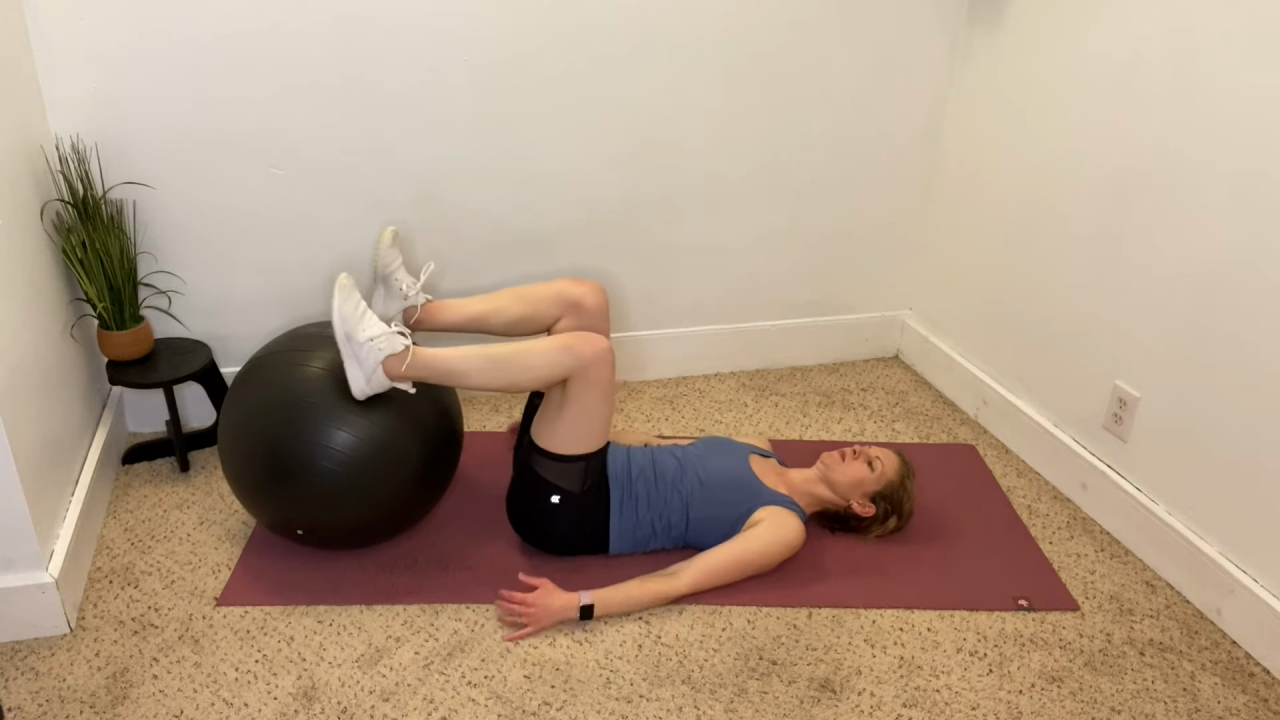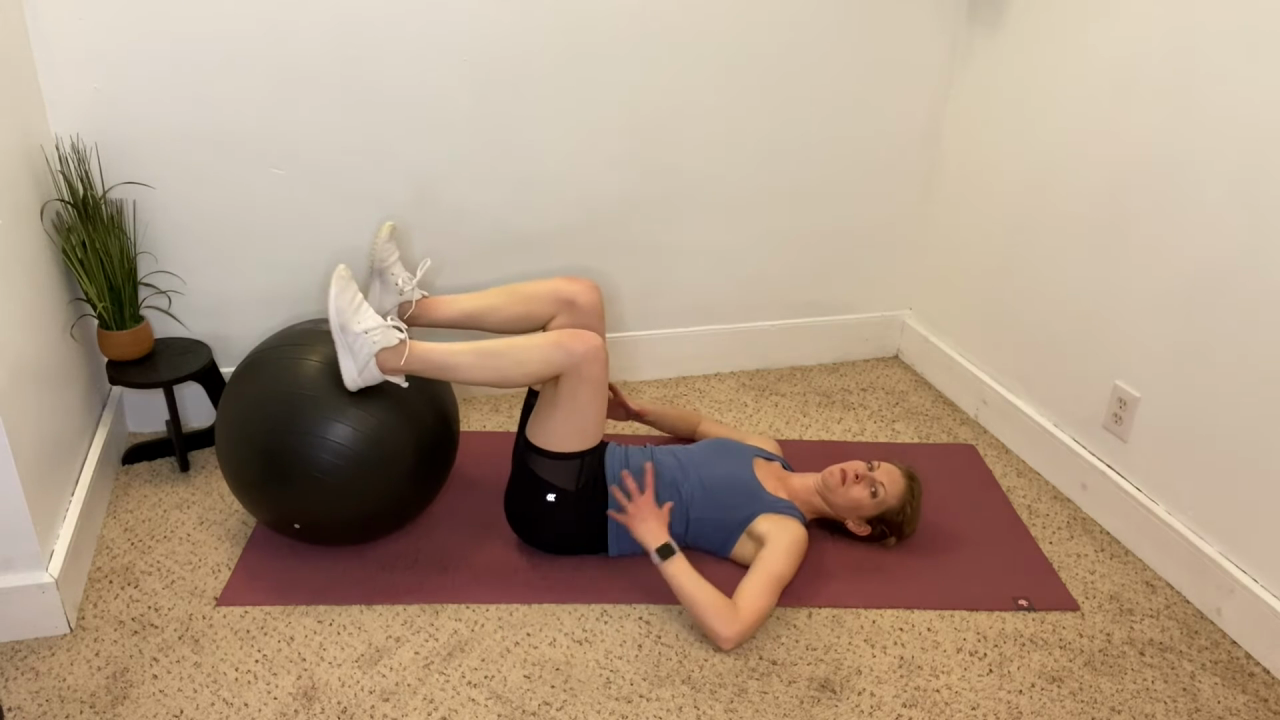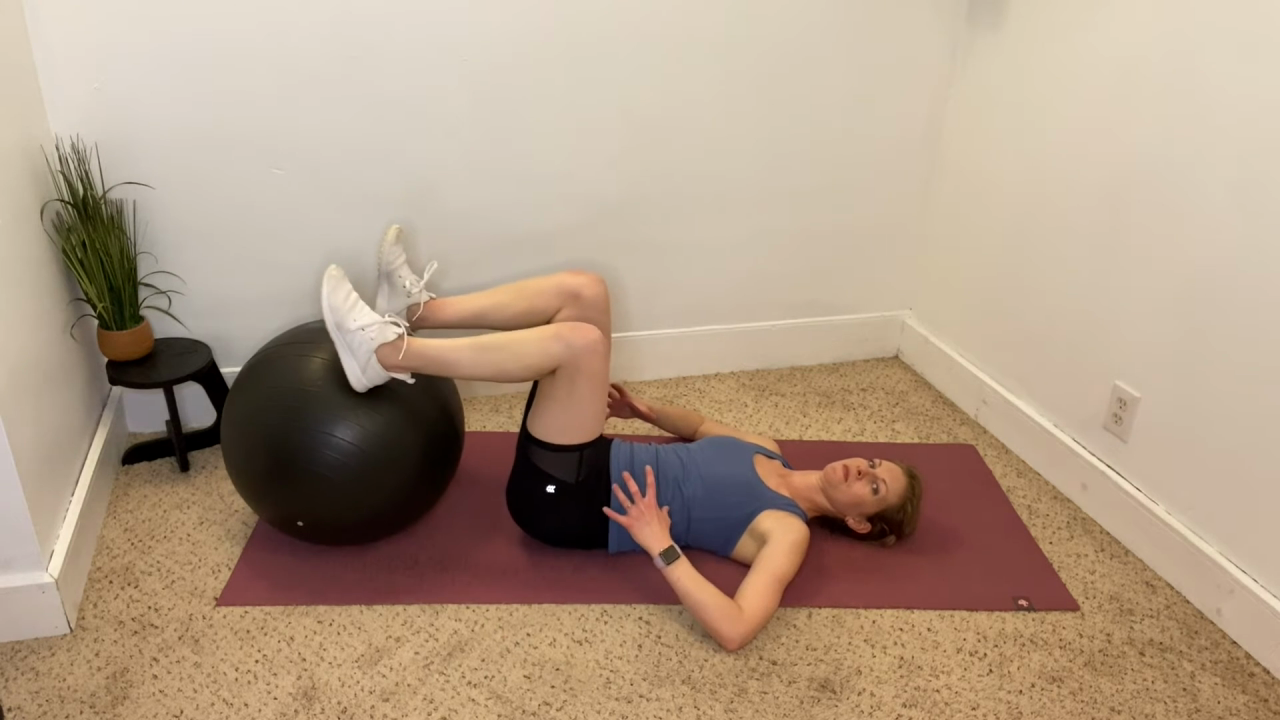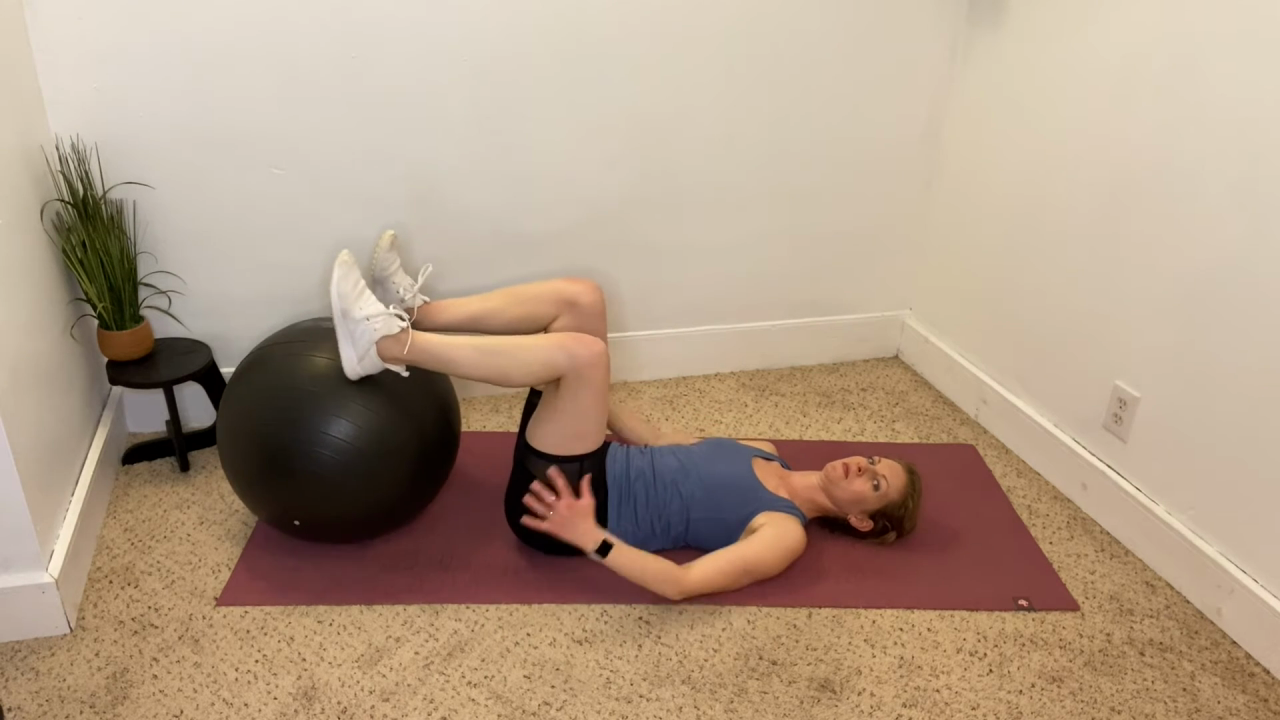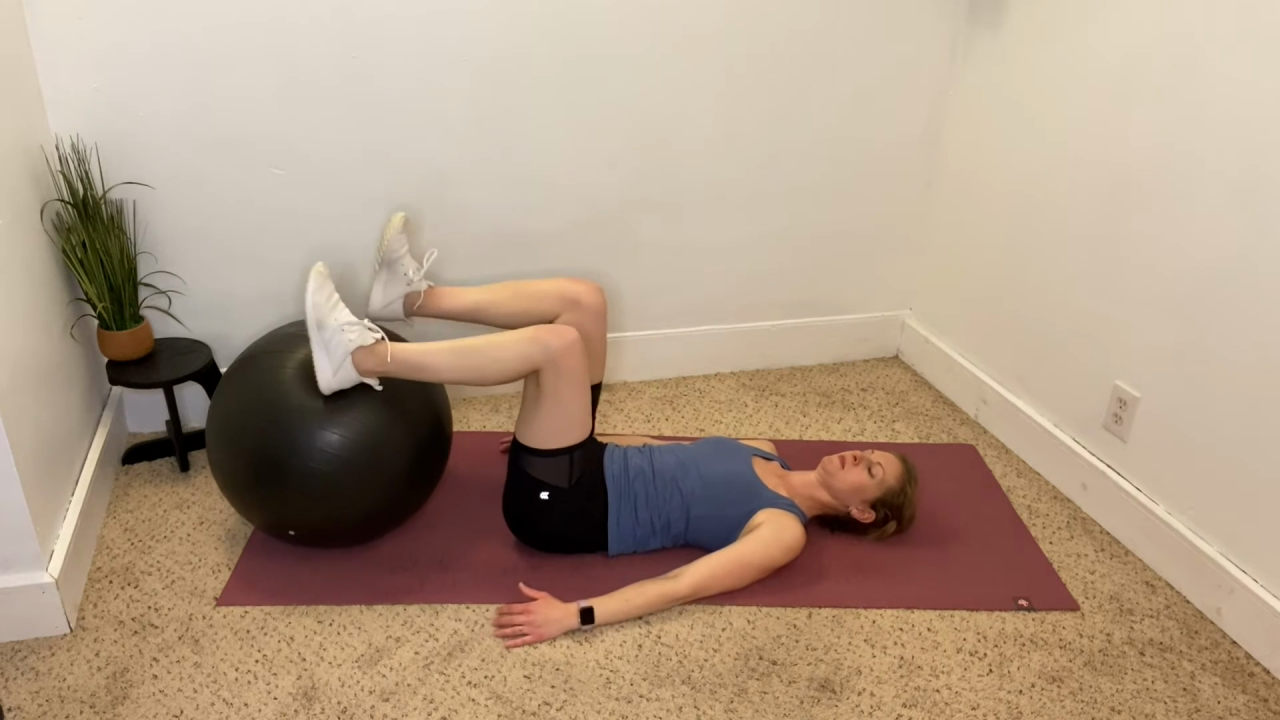
dt=0.7s
person 1, frame 1
left shoulder: (785, 528)
right shoulder: (760, 451)
left elbow: (678, 581)
left wrist: (575, 605)
right wrist: (554, 423)
left hip: (569, 509)
right hip: (595, 470)
left knee: (586, 350)
right knee: (582, 297)
left ankle: (393, 364)
right ankle: (413, 313)
person 1, frame 2
left shoulder: (787, 534)
right shoulder: (767, 452)
left elbow: (729, 628)
right elbow: (698, 426)
left wrist: (658, 543)
right wrist: (633, 409)
left hip: (564, 507)
right hip: (594, 473)
left knee: (580, 348)
right knee: (578, 298)
left ankle: (387, 357)
right ankle: (409, 305)
person 1, frame 3
left shoulder: (789, 532)
right shoulder: (767, 451)
left elbow: (734, 629)
right elbow: (701, 427)
left wrist: (661, 546)
right wrist: (644, 410)
left hip: (569, 503)
right hip: (594, 461)
left knee: (581, 340)
right knee: (584, 290)
left ankle: (387, 353)
right ankle: (417, 309)
person 1, frame 4
left shoulder: (785, 533)
right shoulder: (763, 454)
left elbow: (682, 582)
left wrist: (592, 538)
right wrist: (591, 405)
left hip: (564, 496)
right hip: (596, 469)
left knee: (583, 353)
right knee: (579, 297)
left ankle: (387, 345)
right ankle: (412, 311)
person 1, frame 5
left shoulder: (784, 532)
right shoulder: (765, 454)
left elbow: (684, 584)
left wrist: (575, 615)
right wrist: (550, 425)
left hip: (562, 507)
right hip: (590, 467)
left knee: (557, 343)
right knee: (581, 298)
left ankle: (362, 356)
right ankle: (413, 297)
